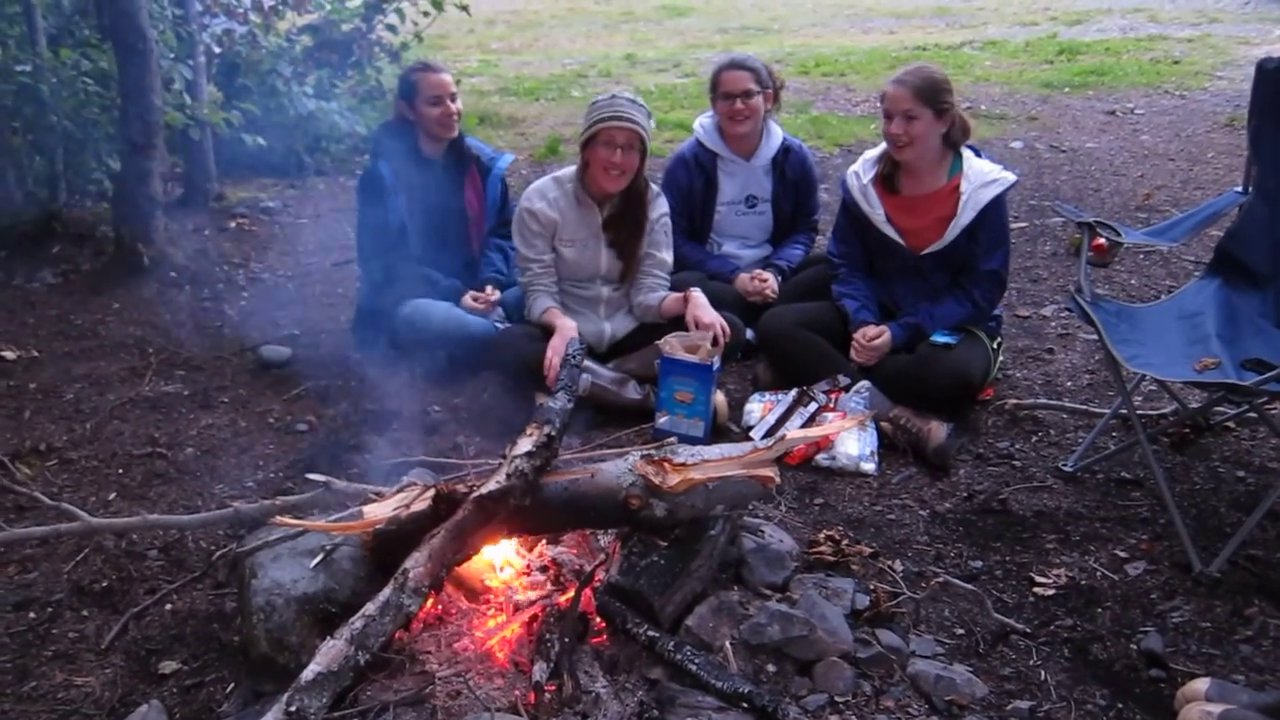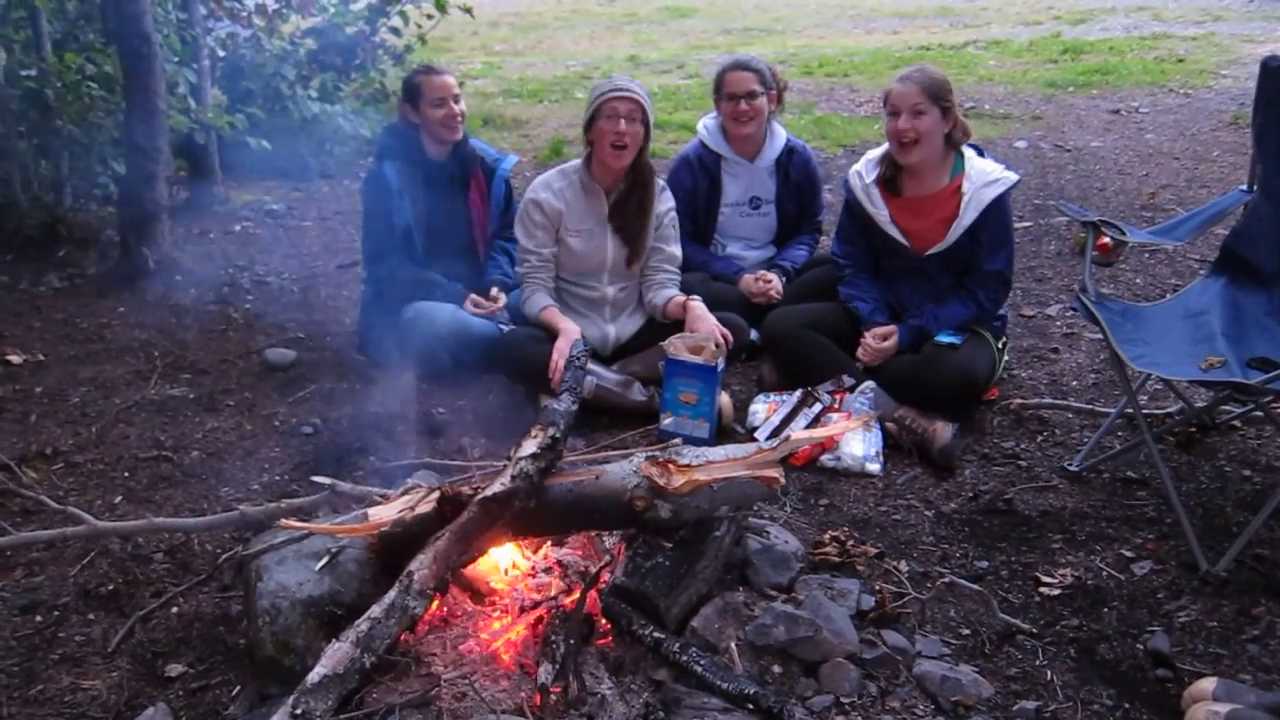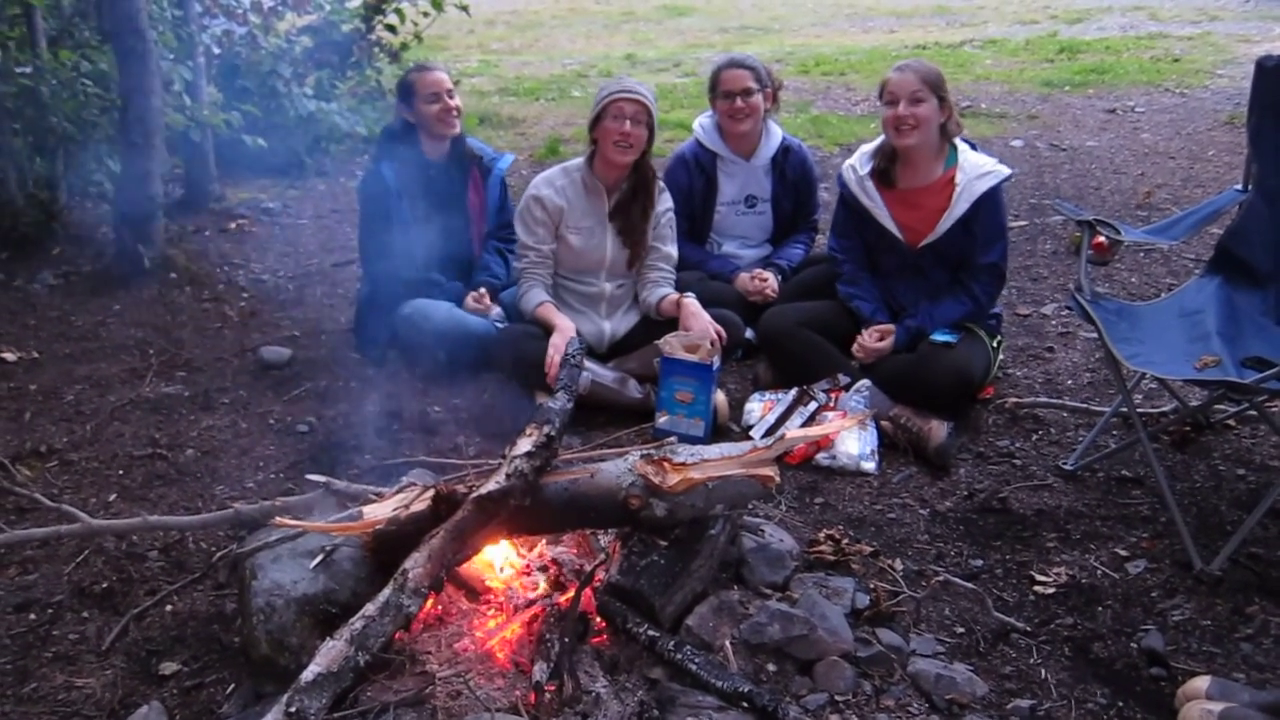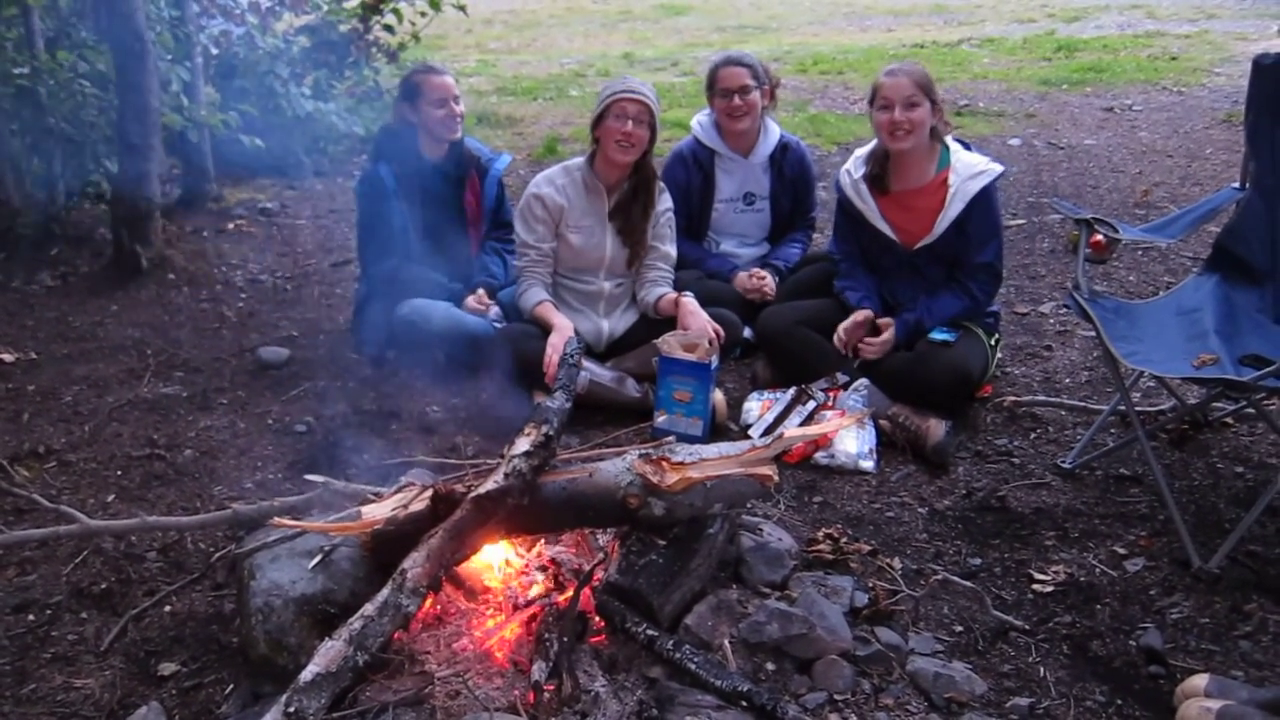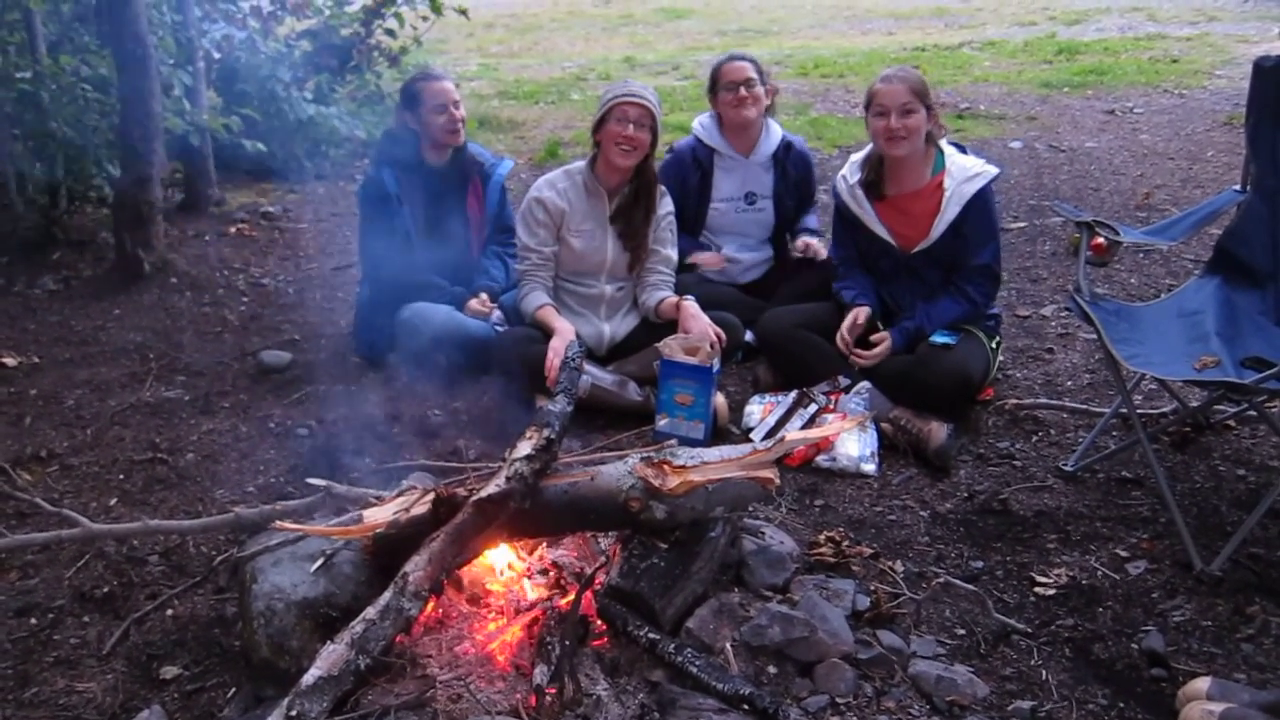
dt=0.3s
person 1, frame 1
left shoulder: (981, 189)
right shoulder: (864, 179)
left elbow: (981, 289)
right elbow: (848, 265)
left wrist: (902, 334)
right wrist: (862, 322)
left hip: (954, 324)
right hip: (877, 315)
left knee: (952, 375)
right knee: (776, 327)
left ankle: (829, 377)
right ankle: (895, 414)
person 1, frame 2
left shoulder: (984, 189)
right shoulder: (866, 180)
left elbow: (987, 289)
right elbow: (853, 266)
left wrist: (908, 335)
right wrist: (874, 324)
left hip: (959, 324)
right hip: (883, 317)
left knee: (956, 375)
right knee: (781, 327)
left ankle: (834, 381)
right ankle: (900, 415)
person 1, frame 3
left shoulder: (977, 182)
right shoulder: (861, 173)
left elbow: (982, 283)
right elbow: (849, 261)
left wrist: (906, 334)
right wrist: (874, 322)
left hip: (954, 322)
right hip: (877, 315)
left knee: (952, 374)
right knee: (777, 326)
left ankle: (826, 378)
right ankle: (895, 413)
person 1, frame 4
left shoulder: (971, 181)
right shoulder: (856, 177)
left elbow: (979, 282)
right elbow: (849, 260)
left wrist: (904, 327)
right wrist: (861, 308)
left hip: (952, 319)
right hip: (877, 312)
left knee: (950, 372)
right knee: (774, 325)
left ankle: (825, 376)
right ankle: (892, 410)
person 1, frame 5
left shoulder: (967, 185)
right shoulder: (853, 183)
left elbow: (977, 285)
right elbow: (848, 264)
left wrist: (903, 336)
right wrist: (859, 306)
left hip: (953, 323)
right hip: (878, 316)
left knee: (951, 375)
right knee: (775, 328)
left ankle: (834, 380)
right ankle: (894, 414)
person 2, frame 1
left shoulder: (652, 202)
right shoulder: (542, 200)
left elbow: (648, 295)
right elbow: (539, 291)
left wrist: (691, 298)
right wrist: (563, 324)
left hip: (628, 335)
right hip: (567, 333)
left knee: (727, 332)
right knee: (511, 344)
left ankle: (585, 381)
right ankle: (648, 395)
person 2, frame 2
left shoulder: (657, 195)
right shoulder: (547, 193)
left elbow: (660, 285)
right elbow: (535, 287)
left wrist: (690, 306)
right wrist: (565, 328)
left hip: (634, 336)
right hip: (571, 335)
left knee: (732, 331)
right knee: (514, 347)
left ankle: (585, 384)
right ankle: (654, 397)
person 2, frame 3
left shoulder: (656, 196)
right shoulder: (548, 190)
left elbow: (655, 283)
right elbow: (532, 282)
left wrist: (685, 303)
right wrist: (561, 325)
left hip: (629, 334)
right hip: (568, 334)
left knee: (726, 328)
right knee: (512, 344)
left ankle: (584, 381)
right ankle: (648, 394)
person 2, frame 4
left shoulder: (656, 196)
right shoulder: (549, 189)
left elbow: (653, 283)
right elbow: (532, 280)
left wrist: (683, 303)
right wrist: (559, 324)
left hip: (627, 333)
right hip: (566, 334)
left knee: (725, 326)
right knee: (510, 342)
left ankle: (581, 381)
right ankle: (649, 394)
person 2, frame 5
left shoulder: (658, 200)
right shoulder: (550, 193)
left elbow: (654, 286)
right elbow: (533, 285)
left wrist: (684, 305)
right wrist: (560, 327)
left hip: (629, 336)
right hip: (567, 337)
left knee: (726, 330)
right knee: (511, 346)
left ankle: (580, 384)
right ankle: (649, 397)
person 3, frame 1
left shoulder: (482, 162)
right shoulder: (382, 176)
left elbow: (504, 231)
right elbow: (378, 261)
left wrist: (493, 280)
right wrist: (451, 294)
left hip: (478, 289)
right hip: (414, 297)
right knee: (419, 320)
person 3, frame 2
left shoulder: (487, 164)
right shoulder: (386, 179)
left elbow: (508, 234)
right elbow: (383, 265)
left wrist: (498, 284)
right wrist: (454, 298)
left hip: (482, 294)
right hip: (418, 302)
right knee: (422, 323)
person 3, frame 3
left shoulder: (484, 163)
right shoulder: (384, 177)
left elbow: (504, 234)
right elbow: (381, 262)
left wrist: (487, 285)
right wrist: (454, 296)
left hip: (478, 293)
right hip: (413, 299)
right knee: (419, 320)
person 3, frame 4
left shoulder: (481, 163)
right shoulder: (381, 178)
left elbow: (502, 234)
right elbow: (382, 263)
left wrist: (484, 286)
right wrist: (454, 296)
left hip: (474, 293)
right hip: (411, 299)
right knee: (416, 320)
person 3, frame 5
left shoulder: (484, 168)
right shoulder: (384, 183)
left elbow: (503, 239)
right elbow: (385, 267)
left wrist: (486, 290)
right wrist: (457, 300)
left hip: (477, 296)
right hip: (411, 303)
right knee: (419, 324)
person 4, frame 1
left shoulder: (794, 156)
right shoulder: (688, 160)
left elbow: (804, 229)
right elbow: (675, 239)
left wrist: (776, 272)
right wrist: (733, 276)
left hip: (772, 274)
right hip: (715, 277)
right knee: (682, 286)
left ankle: (749, 327)
person 4, frame 2
left shoulder: (798, 157)
right shoulder: (692, 162)
left elbow: (808, 230)
right elbow: (680, 241)
left wrist: (780, 274)
right wrist: (737, 278)
left hip: (776, 275)
right hip: (719, 278)
right knee: (688, 287)
left ankle: (757, 329)
person 4, frame 3
left shoulder: (793, 155)
right shoulder: (688, 160)
left elbow: (805, 228)
right elbow: (675, 240)
left wrist: (776, 272)
right wrist: (733, 276)
left hip: (771, 275)
right hip: (714, 277)
right knee: (683, 286)
left ankle: (752, 327)
person 4, frame 4
left shoulder: (791, 154)
right shoulder: (686, 158)
left elbow: (801, 227)
right elbow: (674, 238)
left wrist: (774, 273)
right wrist: (730, 276)
left hip: (767, 276)
right hip: (713, 278)
left knee: (835, 267)
right knee: (680, 285)
left ankle: (752, 325)
person 4, frame 5
left shoulder: (793, 153)
right shoulder: (686, 157)
left elbow: (805, 208)
left wrist: (807, 235)
right wrist: (690, 252)
left hip: (768, 277)
right hip: (708, 281)
left knee: (834, 270)
right knee: (680, 290)
left ankle: (753, 331)
